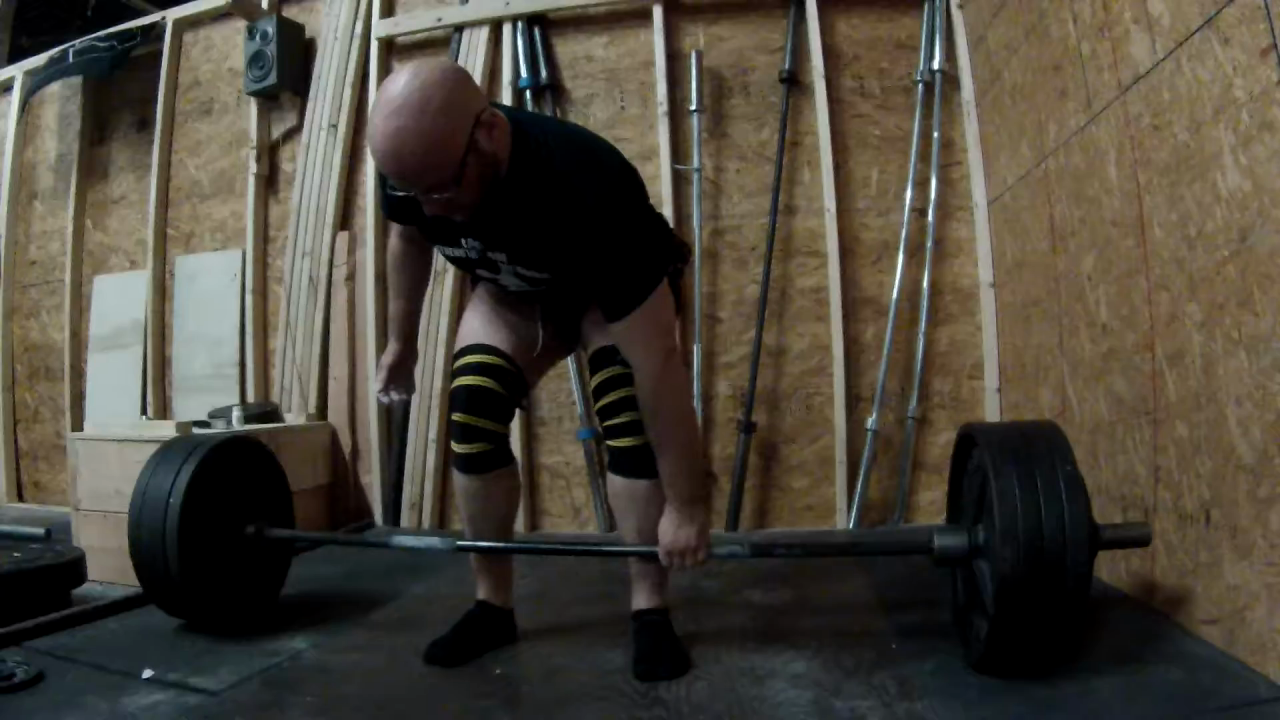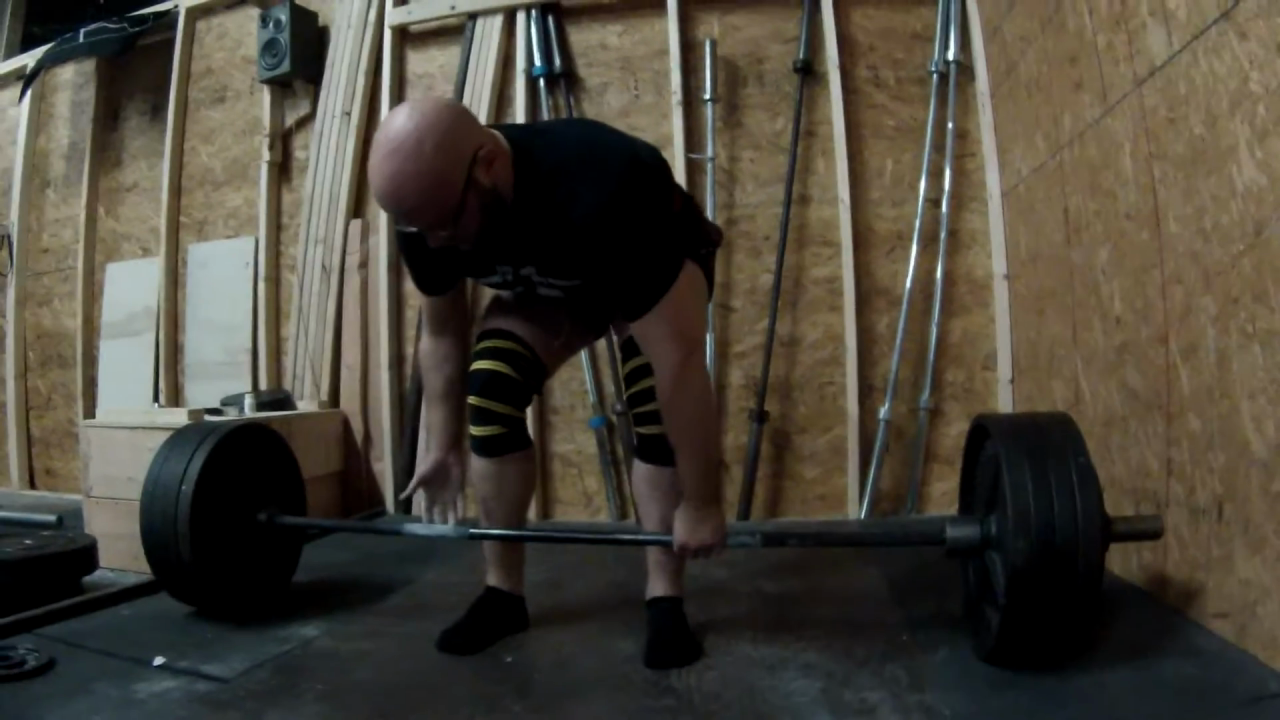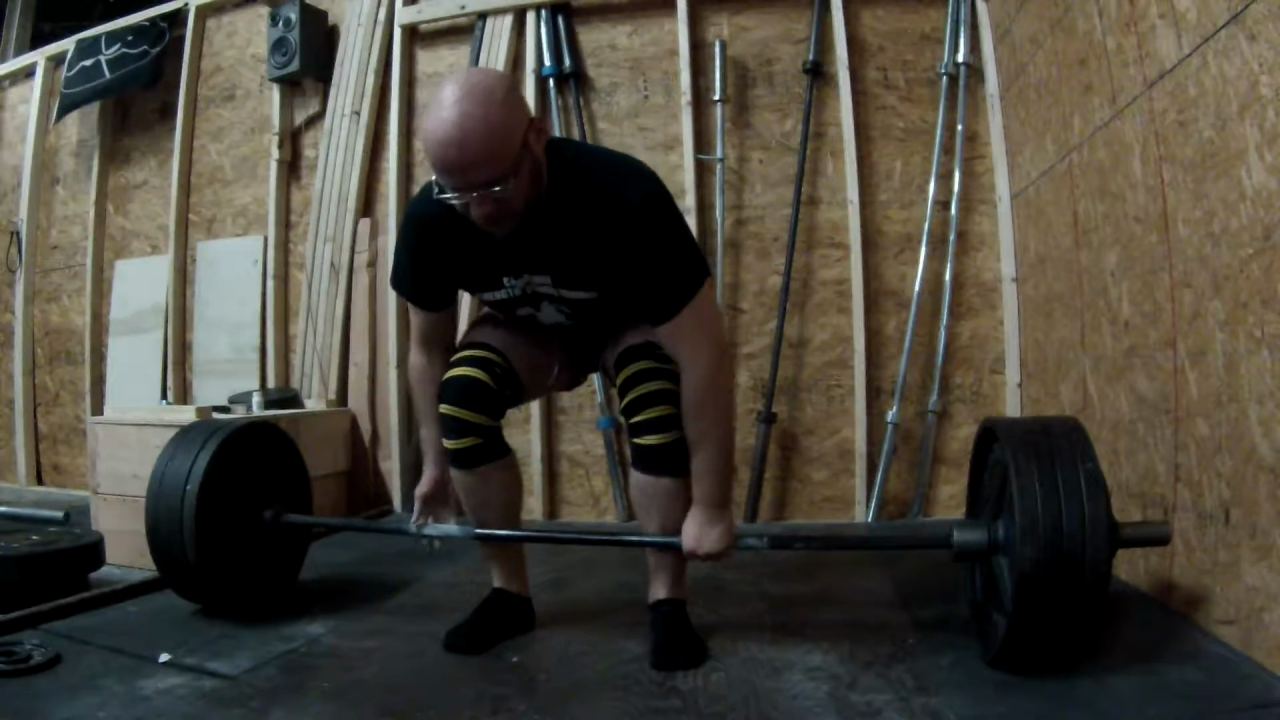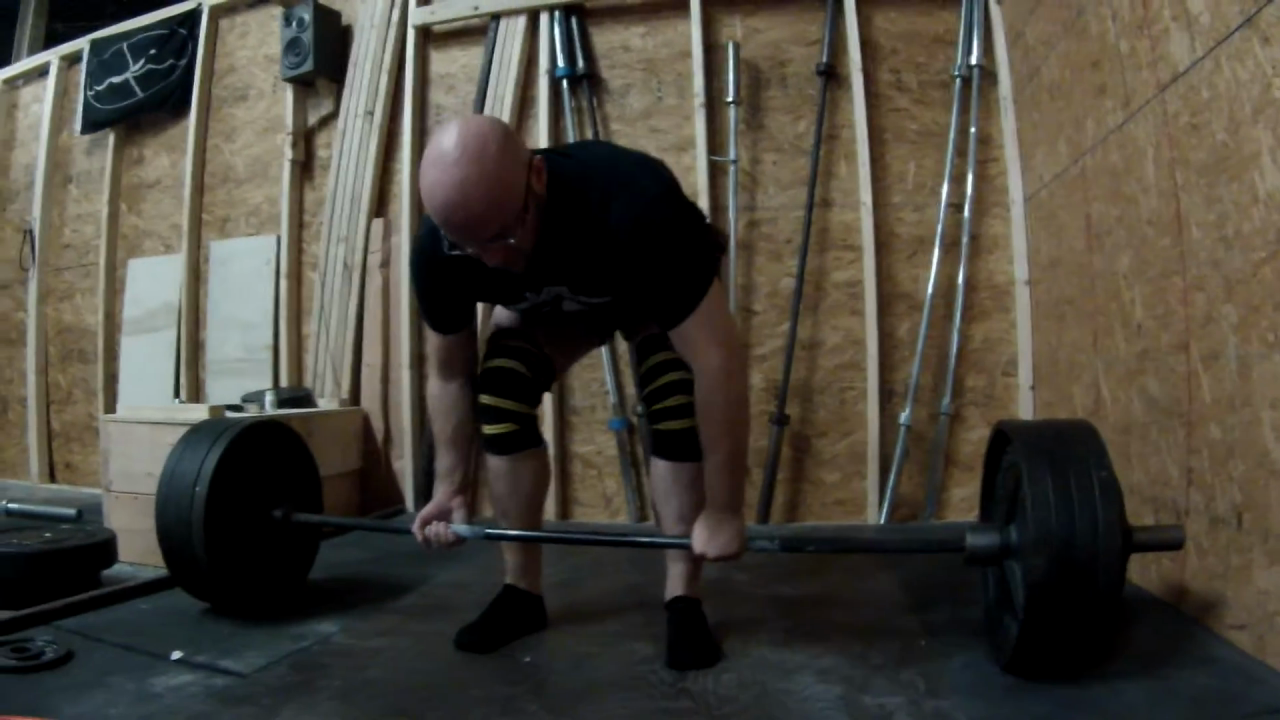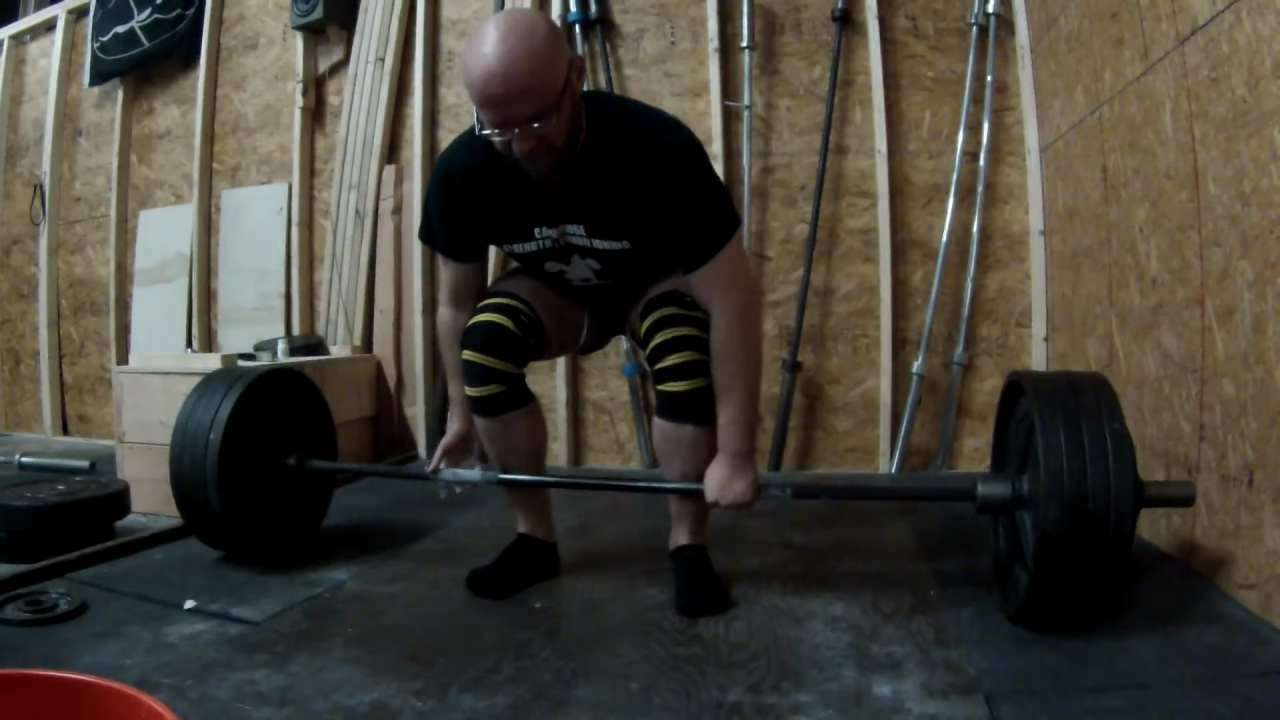
dt=1s
person 1, frame 1
left shoulder: (585, 190)
right shoulder: (413, 171)
left elbow: (658, 365)
right elbow: (407, 242)
left wrist: (686, 508)
right wrist: (401, 340)
left hip: (622, 289)
right hip: (514, 292)
left knee: (628, 423)
right knee: (470, 412)
left ankle: (649, 610)
right ankle: (493, 605)
person 1, frame 2
left shoulder: (598, 194)
right shoulder: (427, 209)
left elbow: (680, 359)
right elbow: (442, 334)
left wrist: (702, 503)
right wrist: (441, 448)
left hip: (662, 262)
right hip: (544, 285)
left knee: (654, 397)
right knee: (489, 395)
left ankle: (664, 598)
right ankle: (503, 592)
person 1, frame 3
left shoulder: (624, 199)
right shoulder: (428, 222)
left elbow: (706, 358)
right elbow: (428, 349)
left wrist: (710, 507)
right wrist: (436, 464)
left hip: (630, 321)
right hip: (530, 329)
left knee: (659, 403)
right knee: (461, 399)
left ankle: (667, 599)
right ankle: (510, 592)
person 1, frame 4
left shoulder: (634, 206)
right shoulder: (438, 249)
left elbow: (719, 364)
right elbow: (448, 373)
left wrist: (723, 512)
right wrist: (449, 488)
left hip: (652, 287)
right hip: (545, 304)
left knee: (676, 405)
right knee: (500, 400)
left ankle: (682, 599)
right ankle: (521, 590)
person 1, frame 5
left shoulder: (658, 151)
right shoulder: (461, 173)
left elbow: (731, 303)
right elbow: (456, 303)
left wrist: (735, 455)
right wrist: (462, 417)
left hip: (658, 281)
right hip: (558, 289)
left knee: (685, 349)
right knee: (484, 343)
left ankle: (688, 545)
right ankle: (535, 537)
